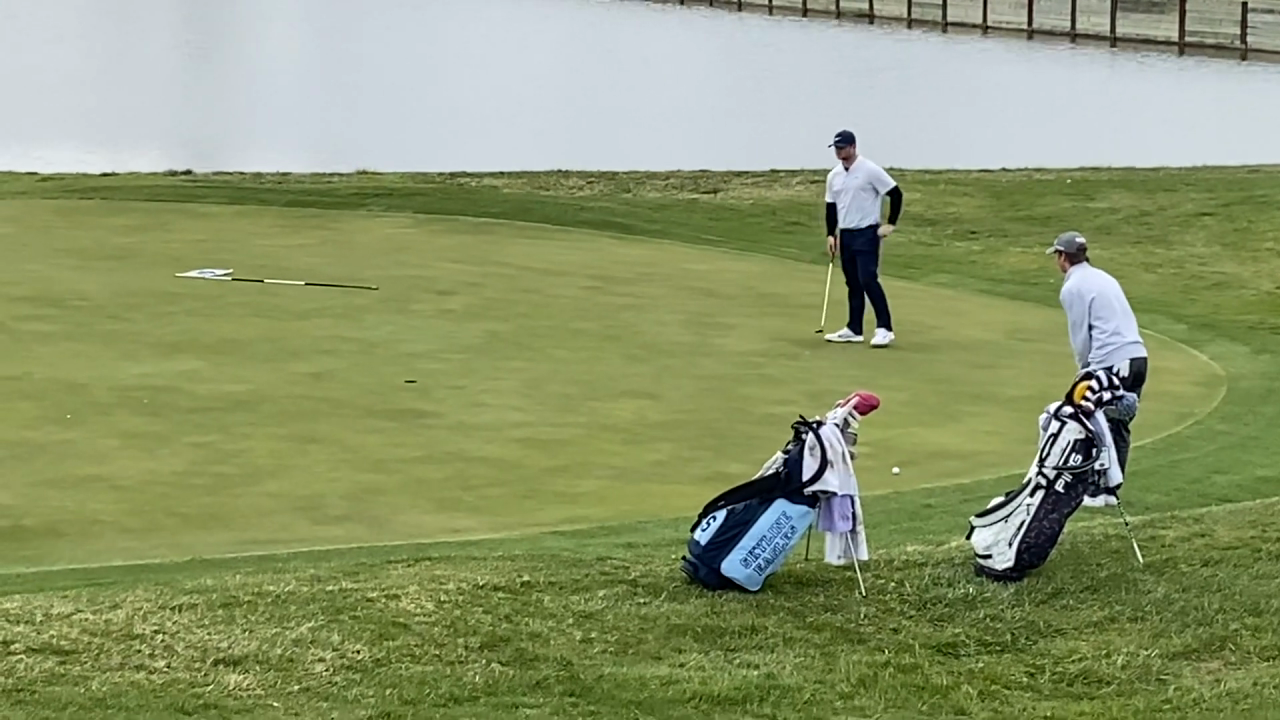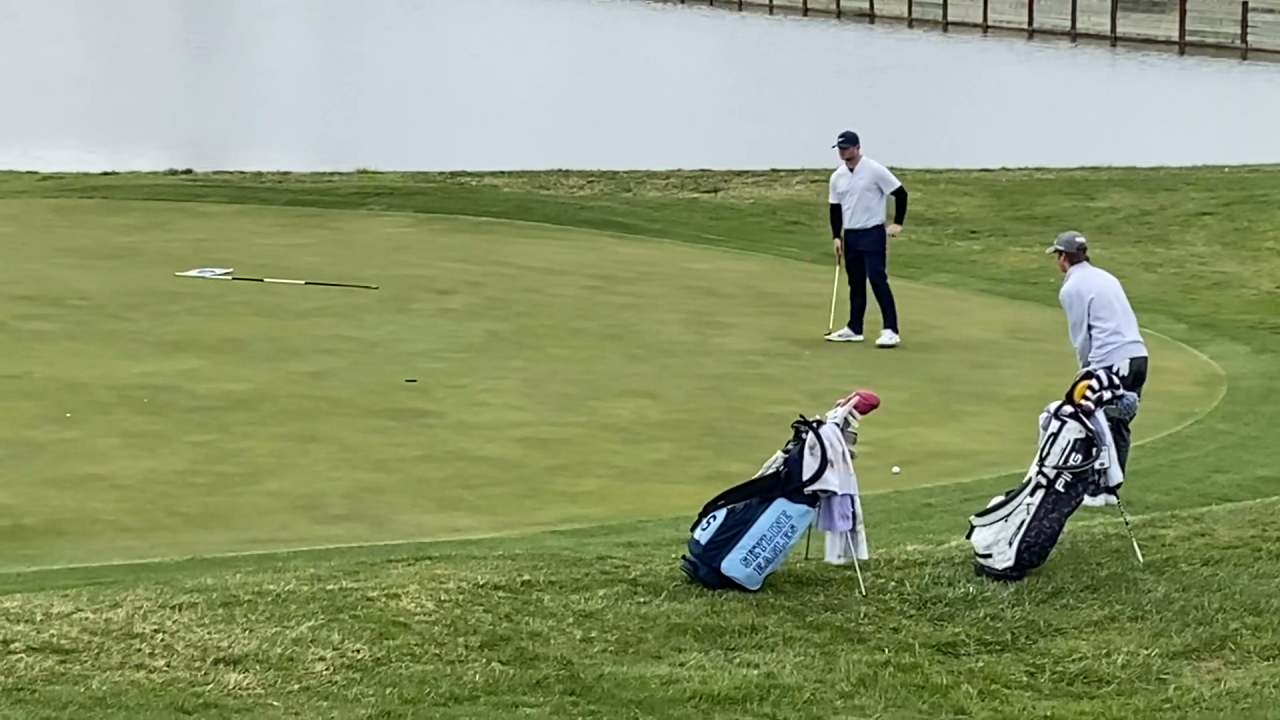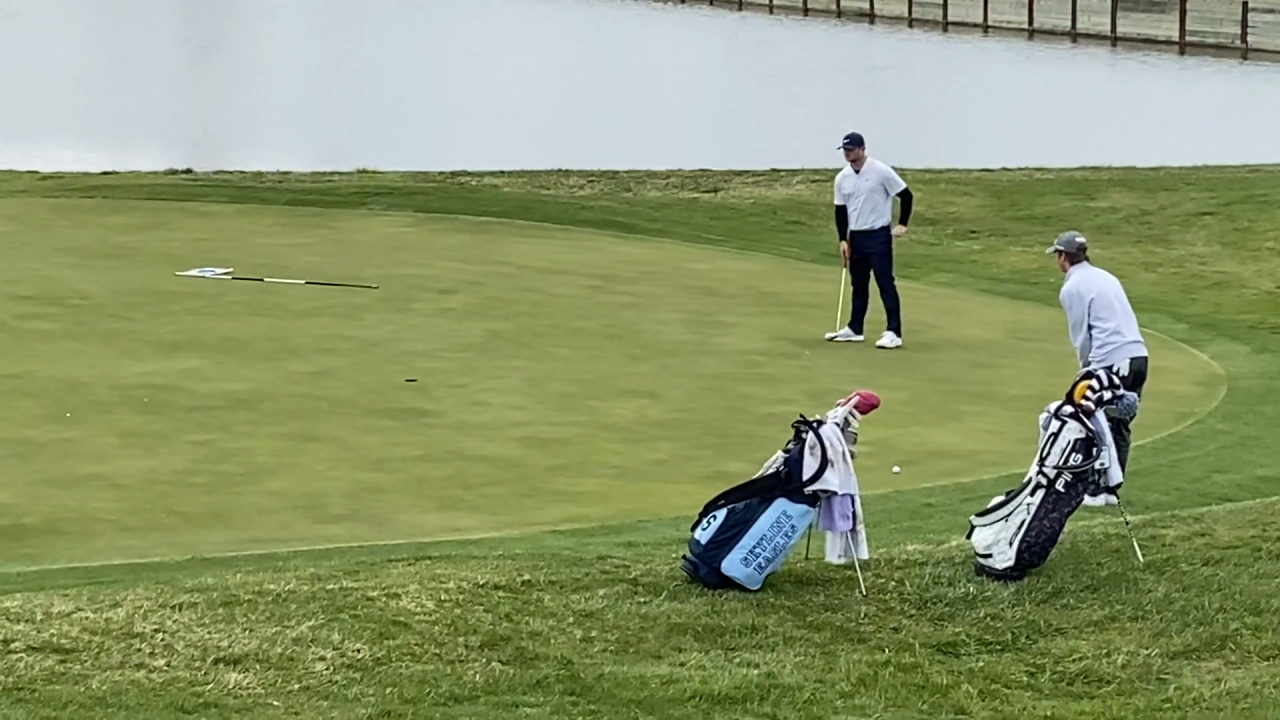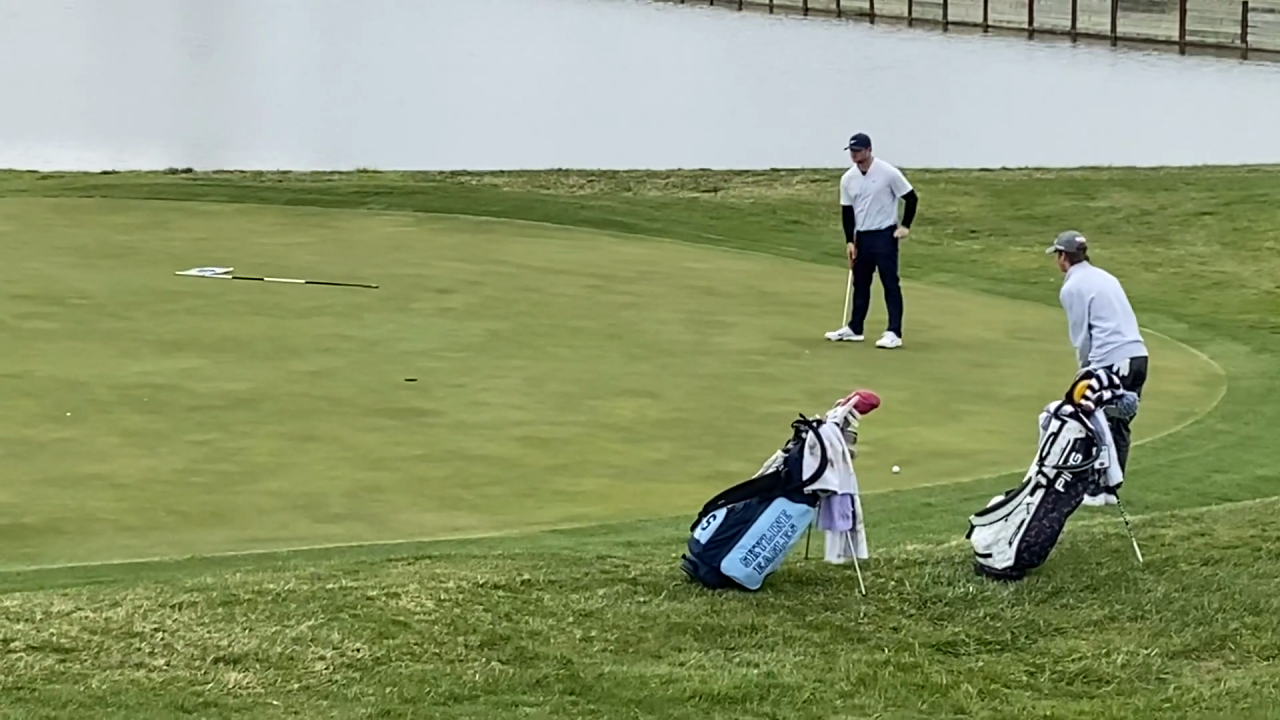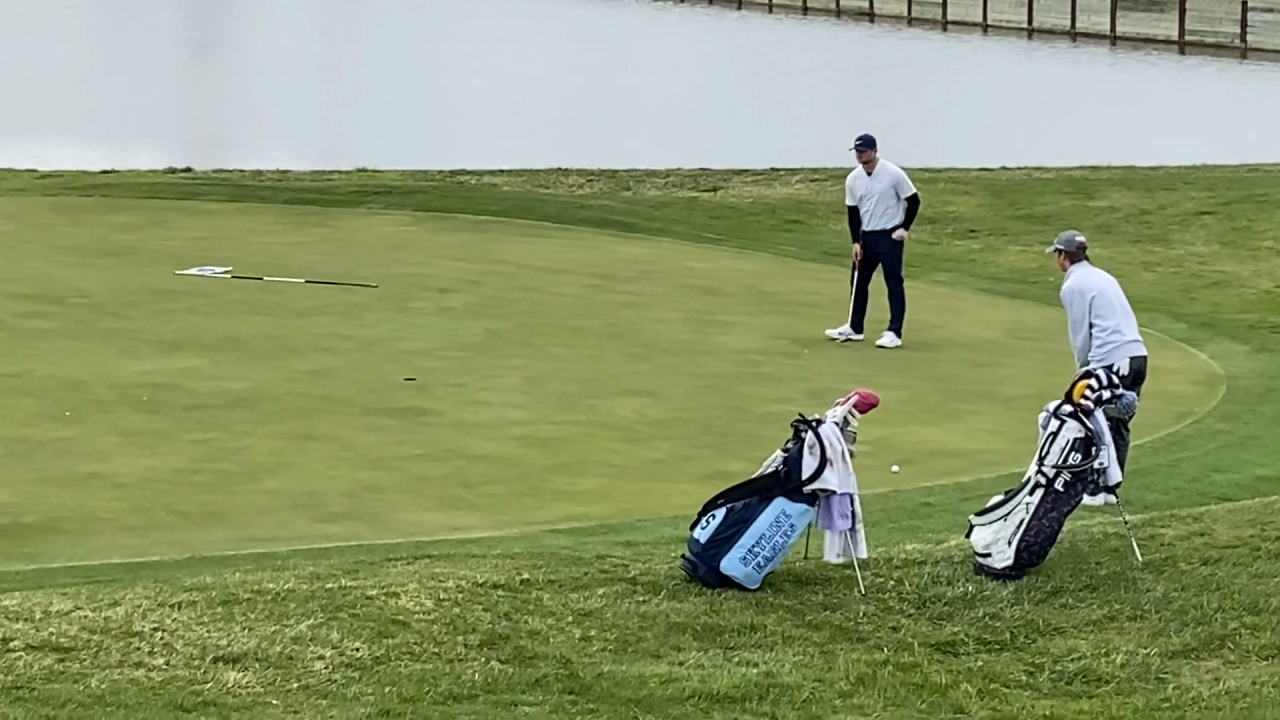
dt=0.1s
person 1, frame 1
left shoulder: (1072, 288)
right shoulder: (1104, 278)
left elbow: (1080, 336)
left wrist: (1085, 369)
right wrist: (1091, 367)
left hip: (1110, 362)
right hip: (1137, 357)
right knee: (1119, 427)
left ankle: (1095, 492)
right ankle: (1110, 489)
person 1, frame 2
left shoulder: (1072, 288)
right shoulder: (1105, 277)
left elbow: (1081, 336)
left wrist: (1086, 368)
left hip: (1110, 362)
right hip: (1138, 356)
right knee: (1119, 426)
left ankle: (1095, 491)
right ankle: (1110, 488)
person 1, frame 3
left shoulder: (1071, 288)
right shoulder: (1105, 276)
left elbow: (1081, 335)
left wrist: (1087, 368)
left hip: (1111, 361)
right hip: (1138, 356)
right knee: (1120, 426)
left ankle: (1095, 491)
right ankle: (1110, 489)
person 1, frame 4
left shoulder: (1072, 287)
right shoulder: (1104, 277)
left elbow: (1081, 335)
left wrist: (1086, 367)
right wrist: (1092, 365)
left hip: (1110, 361)
right hip: (1138, 356)
right knee: (1120, 426)
left ankle: (1095, 490)
right ankle: (1110, 488)
person 1, frame 5
left shoulder: (1073, 286)
right shoulder: (1102, 276)
left elbow: (1080, 335)
left wrist: (1083, 369)
right wrist: (1090, 366)
left hip: (1110, 361)
right hip: (1137, 355)
right knee: (1119, 426)
left ankle: (1094, 491)
right ankle: (1109, 489)
person 2, frame 1
left shoulder: (871, 170)
right shoulder: (833, 176)
left elbow: (896, 194)
right elbow: (831, 207)
left wrist: (890, 223)
right wrist: (831, 234)
left hip: (867, 234)
right hip: (846, 235)
left knee: (868, 280)
right knee: (853, 283)
left ankle: (884, 328)
right ankle: (854, 329)
person 2, frame 2
left shoulder: (876, 170)
right shoulder: (837, 176)
left elbow: (901, 194)
right elbow: (835, 208)
left wrist: (898, 222)
right wrist: (837, 236)
left hip: (873, 234)
right hip: (850, 235)
left knee: (877, 280)
right knee: (855, 283)
left ankle: (891, 329)
right ankle: (854, 329)
person 2, frame 3
left shoulder: (882, 171)
right shoulder: (842, 178)
left elbow: (906, 196)
right elbow: (840, 210)
left wrist: (902, 223)
right wrist: (843, 239)
left hip: (879, 235)
right hip: (856, 236)
left knee: (885, 283)
right knee: (858, 284)
left ankle: (894, 332)
right ankle: (855, 329)
person 2, frame 4
left shoulder: (888, 172)
right shoulder: (848, 178)
left elbow: (911, 198)
right elbow: (847, 211)
left wrist: (905, 225)
right wrist: (849, 241)
left hip: (885, 236)
right hip: (862, 237)
left knee: (890, 284)
right knee: (860, 284)
left ankle: (894, 332)
right ankle: (855, 328)
person 2, frame 5
left shoulder: (894, 173)
right shoulder: (853, 179)
left elbow: (914, 201)
right elbow: (852, 212)
left wrist: (905, 228)
right wrist: (855, 241)
left hip: (890, 236)
right hip: (866, 236)
left knee: (893, 284)
right knee: (858, 282)
left ankle: (894, 332)
right ankle: (854, 328)
